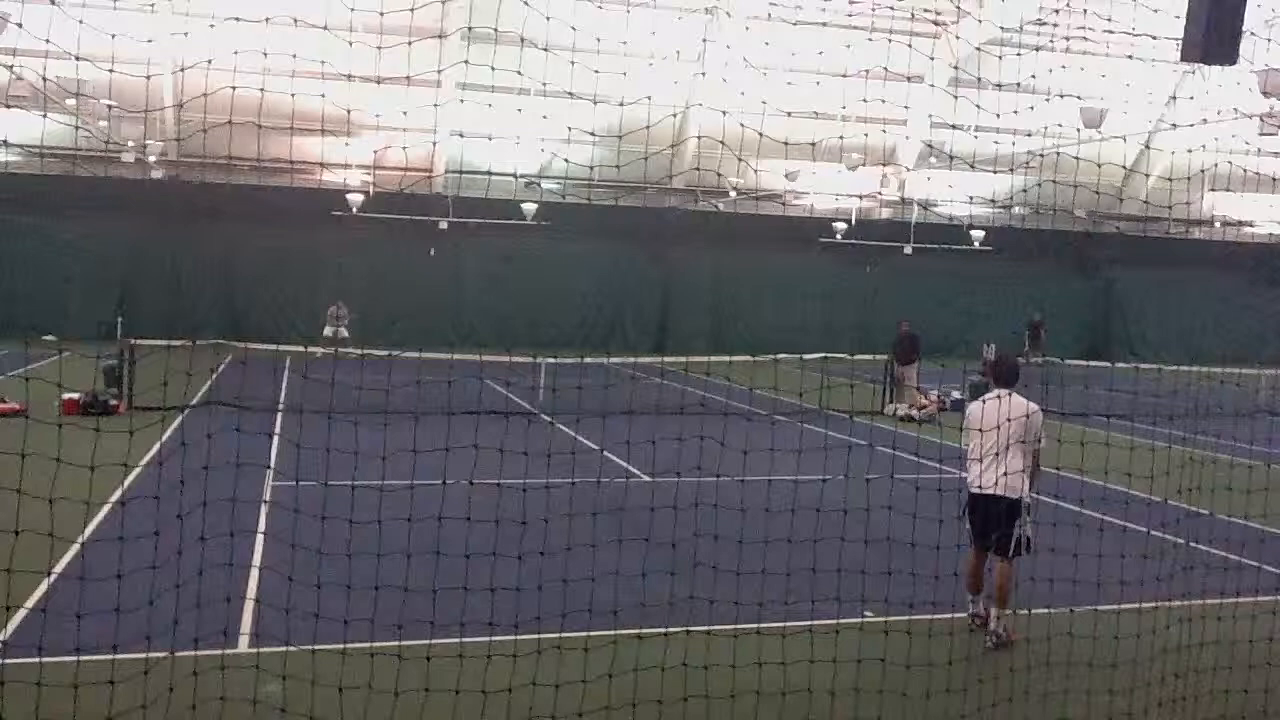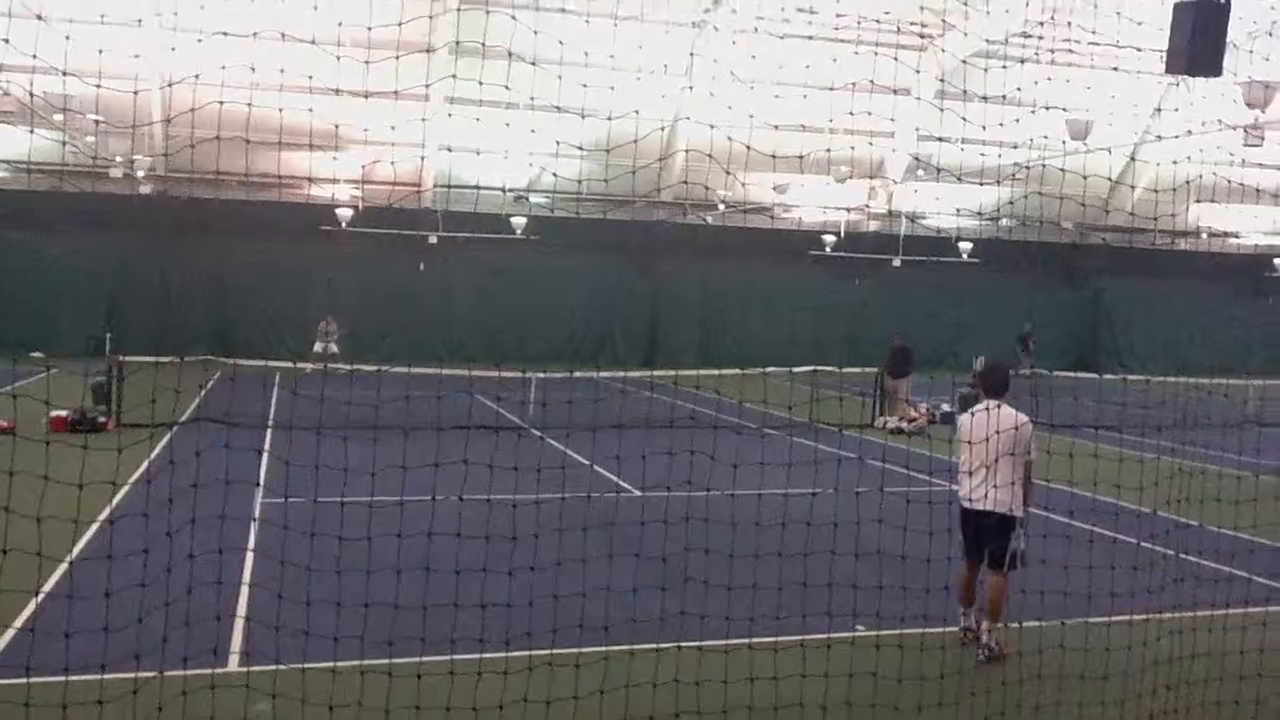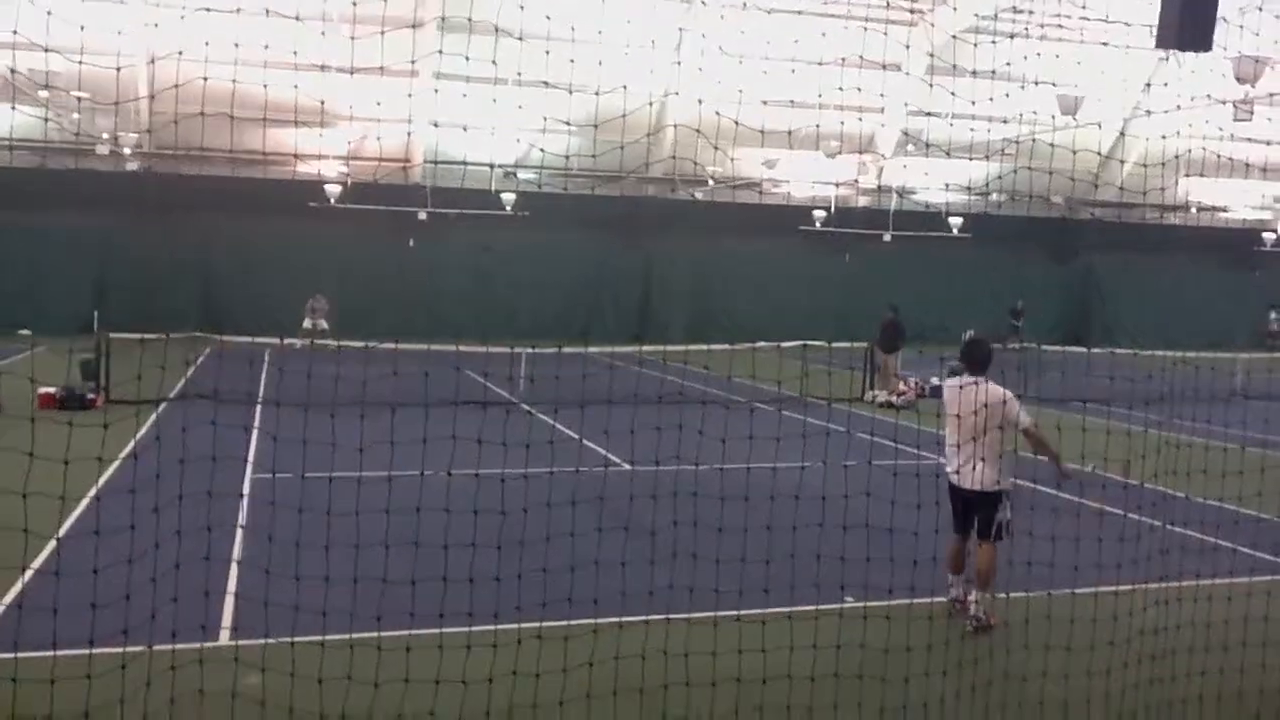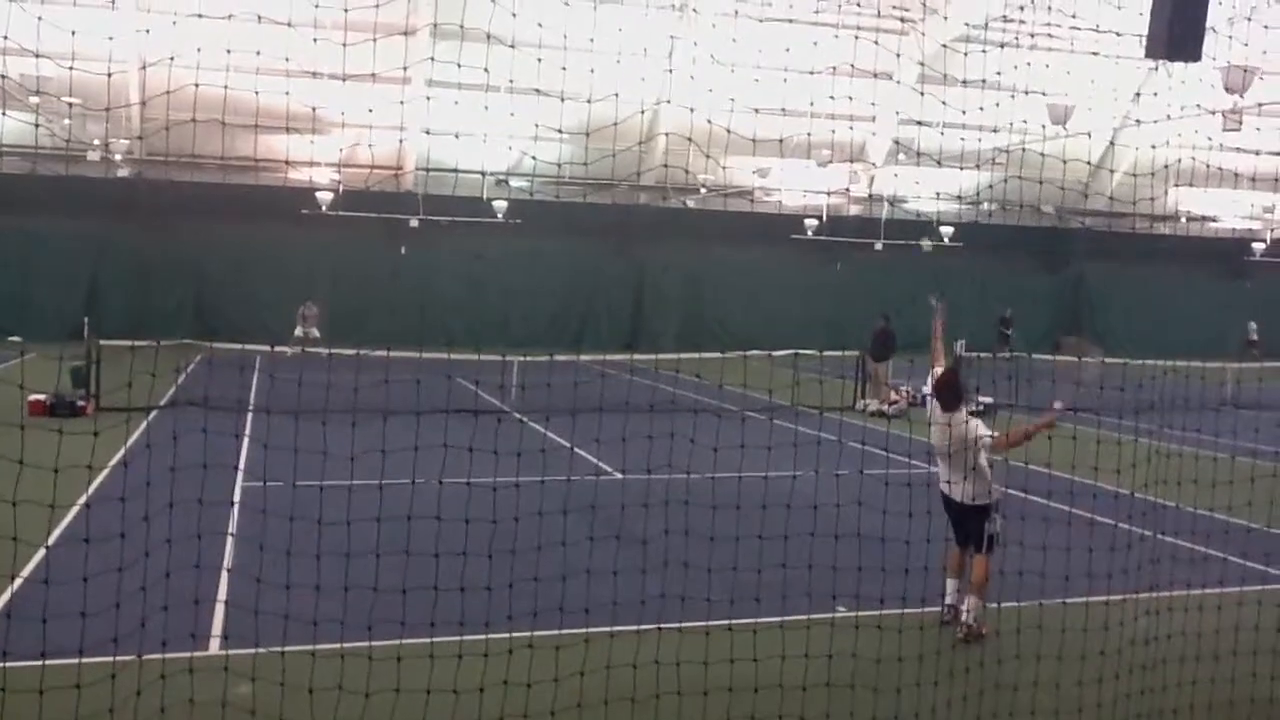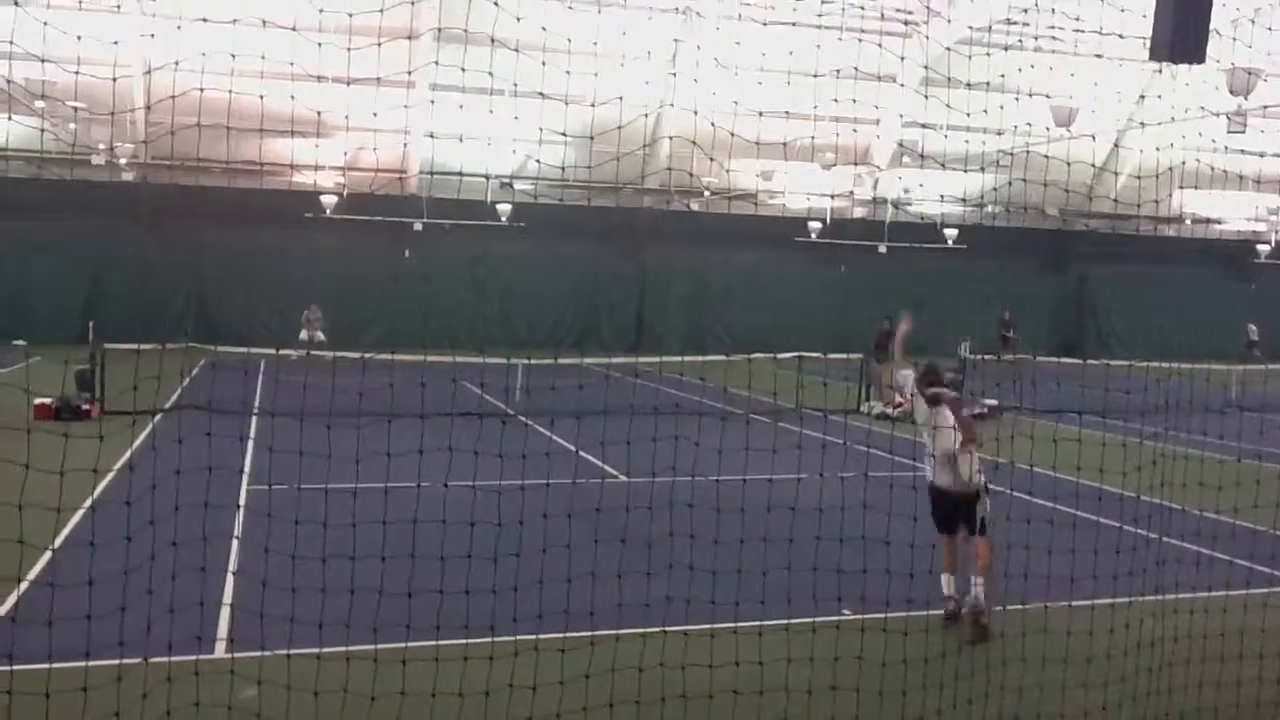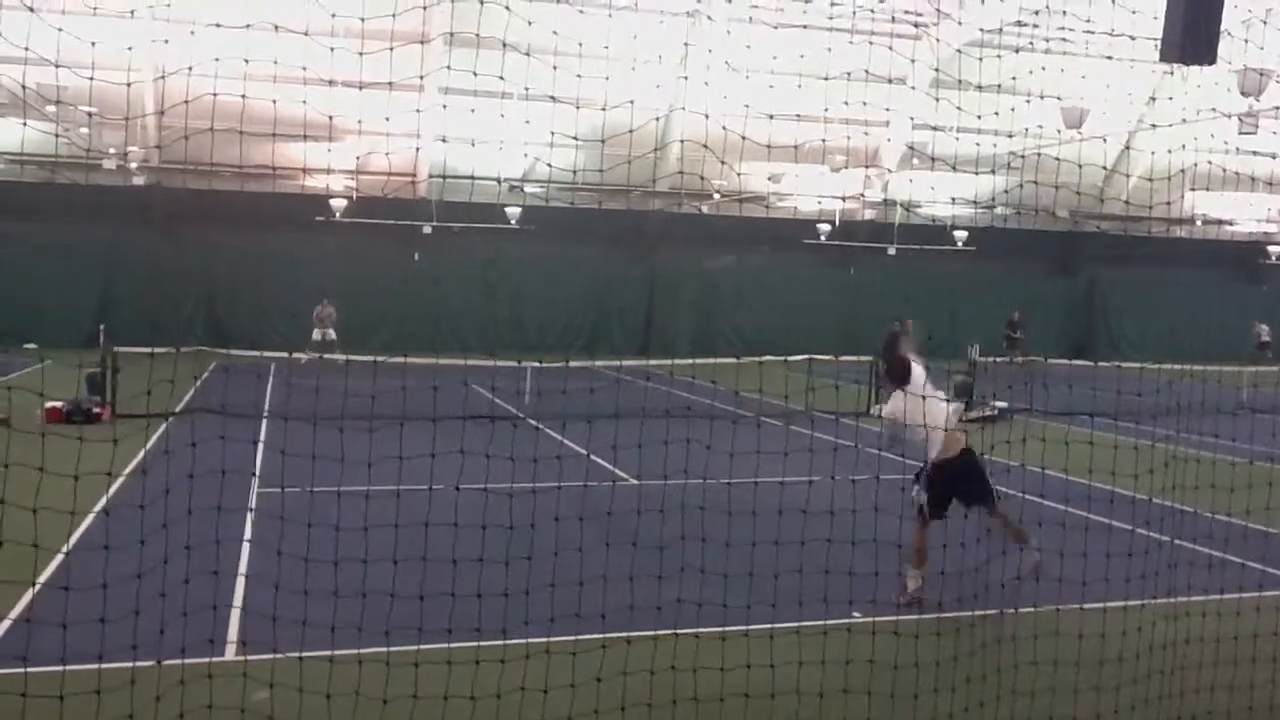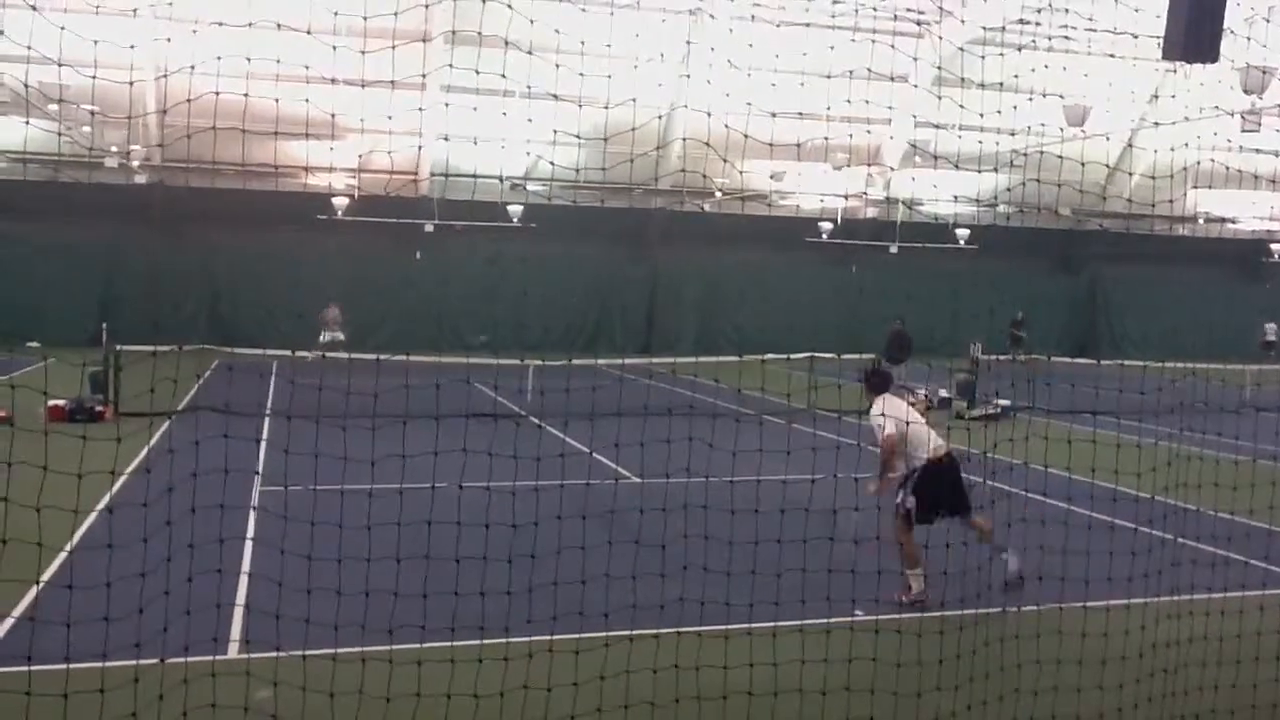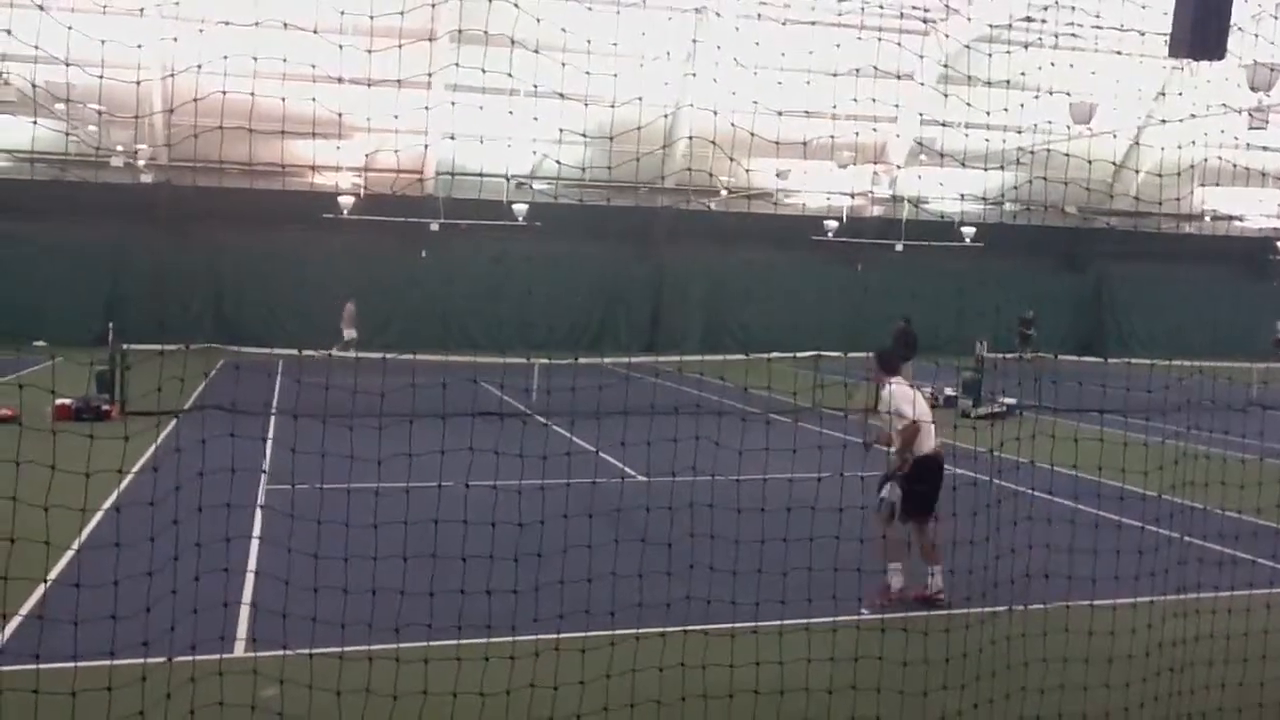
dt=0.3s
person 1, frame 1
left shoulder: (974, 408)
right shoulder: (1031, 411)
right elbow: (1034, 459)
right wrist: (1025, 488)
left hip: (977, 490)
right hip: (1011, 493)
left knee: (978, 552)
right knee: (1004, 559)
left ankle: (976, 610)
right ankle: (997, 627)
person 1, frame 2
left shoulder: (965, 419)
right shoulder: (1021, 423)
right elbow: (1026, 472)
right wrist: (1023, 507)
left hip: (970, 504)
right hip: (1004, 507)
left knee: (970, 565)
right knee: (998, 573)
left ankle: (967, 623)
right ankle: (989, 640)
person 1, frame 3
left shoulder: (950, 388)
right shoulder: (1000, 397)
right elbow: (1032, 434)
right wrist: (1057, 460)
left hip: (956, 478)
right hip: (990, 483)
left knee: (959, 538)
right knee: (987, 544)
left ankle: (956, 594)
right ankle: (977, 610)
person 1, frame 4
left shoulder: (934, 403)
right shoulder: (967, 427)
left elbow: (938, 359)
right elbow: (1001, 444)
left wrist: (938, 322)
right wrist: (1040, 425)
left hip: (949, 491)
right hip: (978, 498)
left knee: (960, 545)
right knee: (980, 554)
left ankle: (950, 604)
right ankle: (969, 620)
person 1, frame 5
left shoulder: (919, 394)
right shoulder: (951, 422)
left elbow: (899, 365)
right elbow: (966, 451)
left wrist: (901, 333)
right wrist: (961, 413)
left hip: (938, 485)
right hip: (967, 487)
left knee: (948, 539)
right knee: (981, 543)
left ankle: (950, 599)
right ankle: (977, 601)
person 1, frame 6
left shoulder: (891, 408)
right shoulder: (917, 376)
right elbow: (911, 360)
left hip: (938, 468)
right hip: (963, 457)
left knee: (921, 526)
right knee: (993, 509)
left ankle: (914, 588)
right ankle: (1031, 550)
person 1, frame 7
left shoulder: (877, 411)
right shoulder: (897, 403)
left elbow: (891, 444)
left wrist: (882, 477)
right wrist: (894, 477)
left hip: (927, 471)
right hip: (945, 461)
left knee: (902, 528)
right knee: (969, 517)
left ankle: (916, 590)
right ankle: (1009, 560)
person 1, frame 8
left shoulder: (890, 391)
right shoulder: (906, 389)
left elbow: (912, 426)
left wrist: (899, 457)
right wrist: (877, 438)
left hip: (916, 463)
right hip: (933, 461)
left knee: (888, 520)
right knee: (922, 524)
left ankle: (895, 585)
right ankle: (936, 588)
